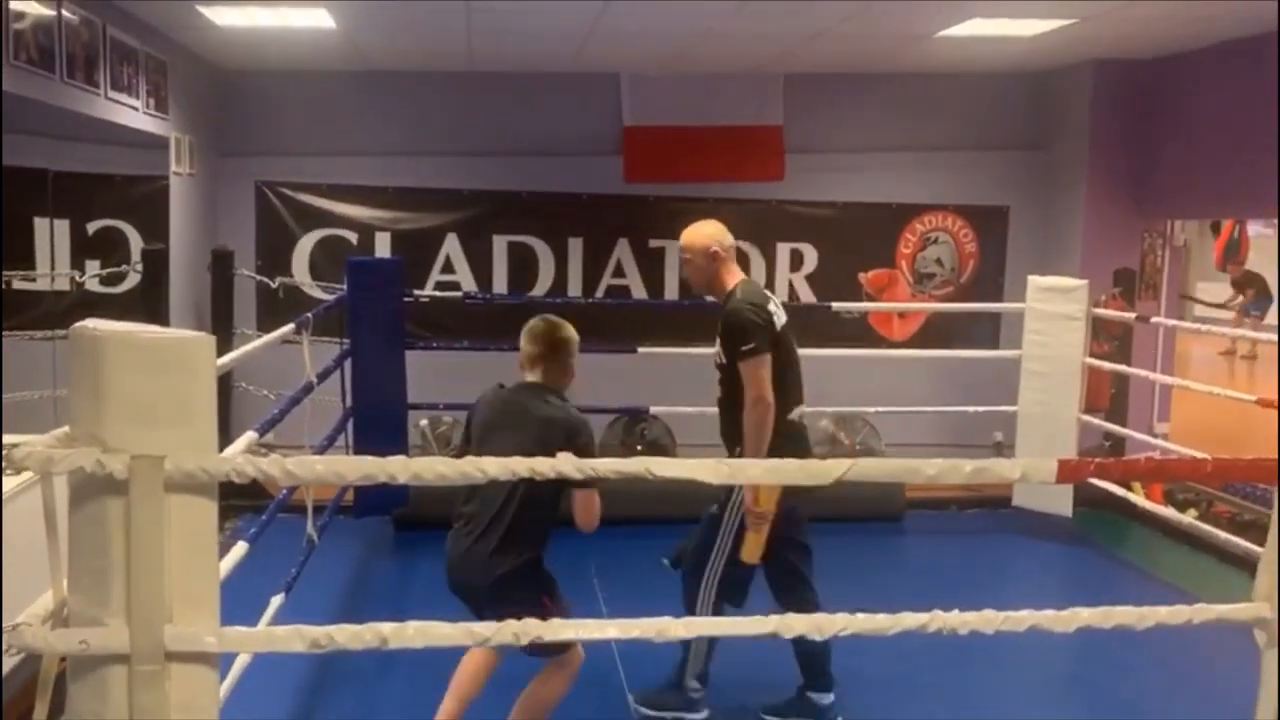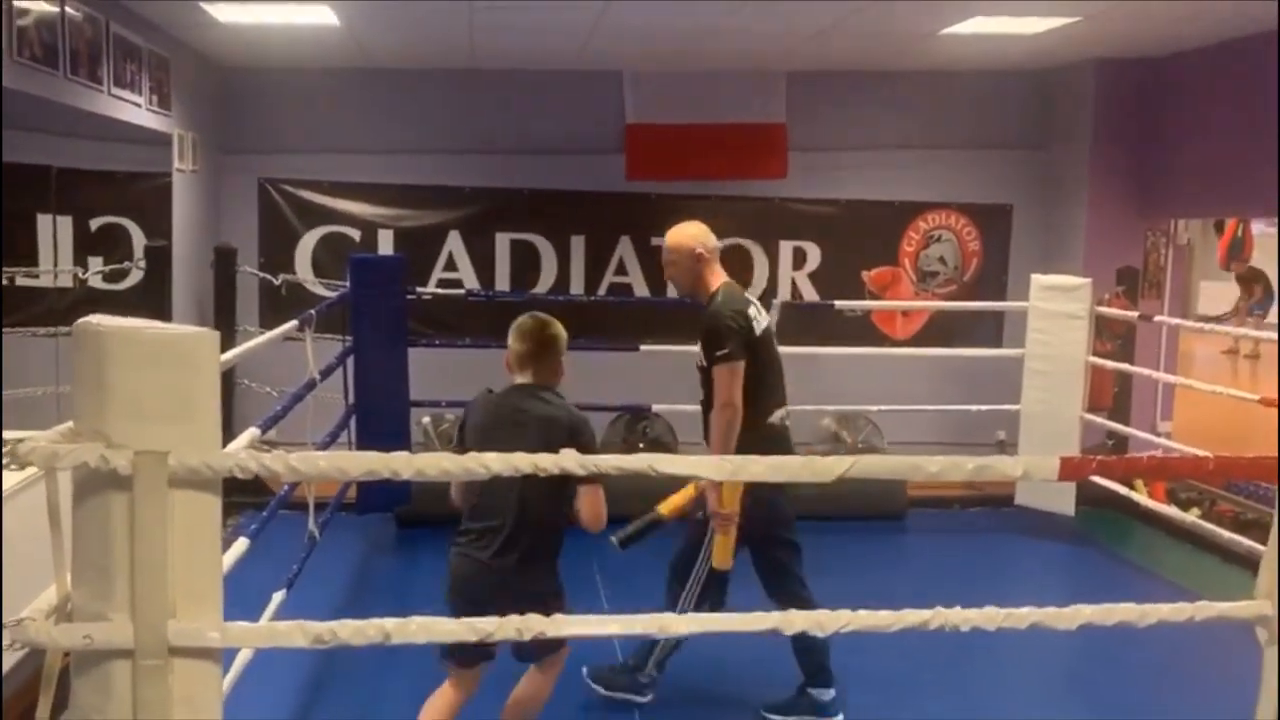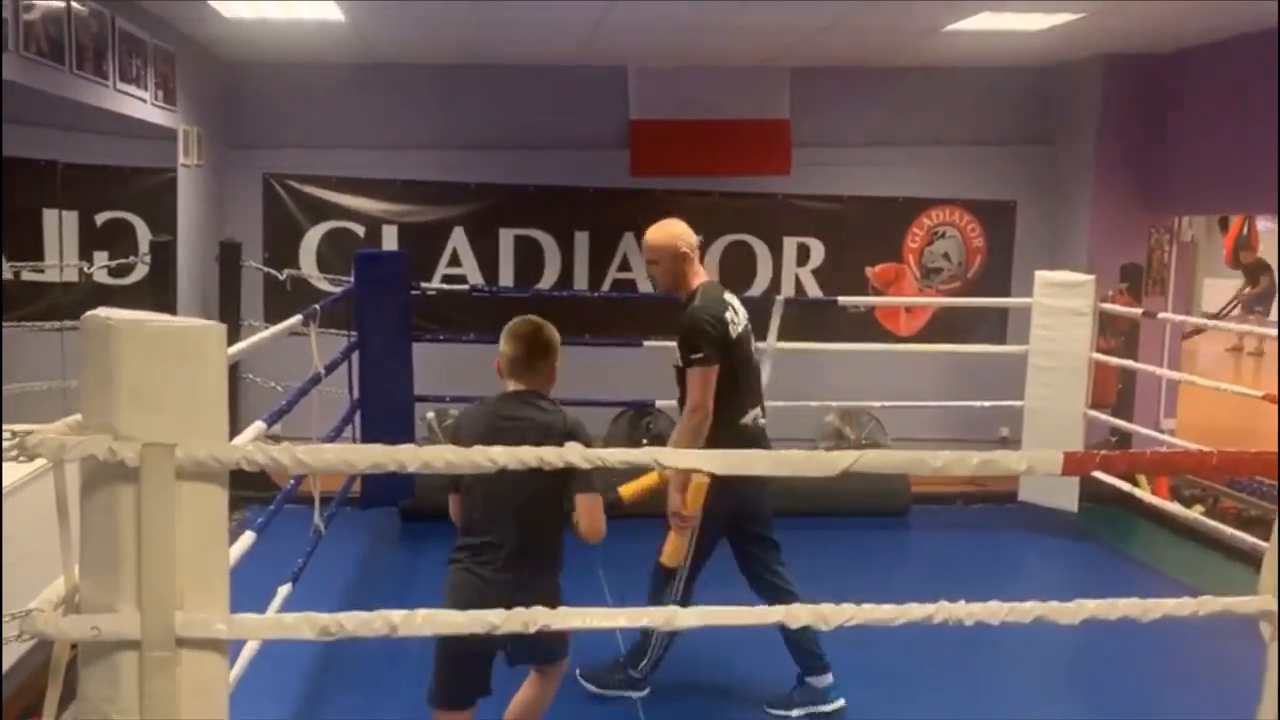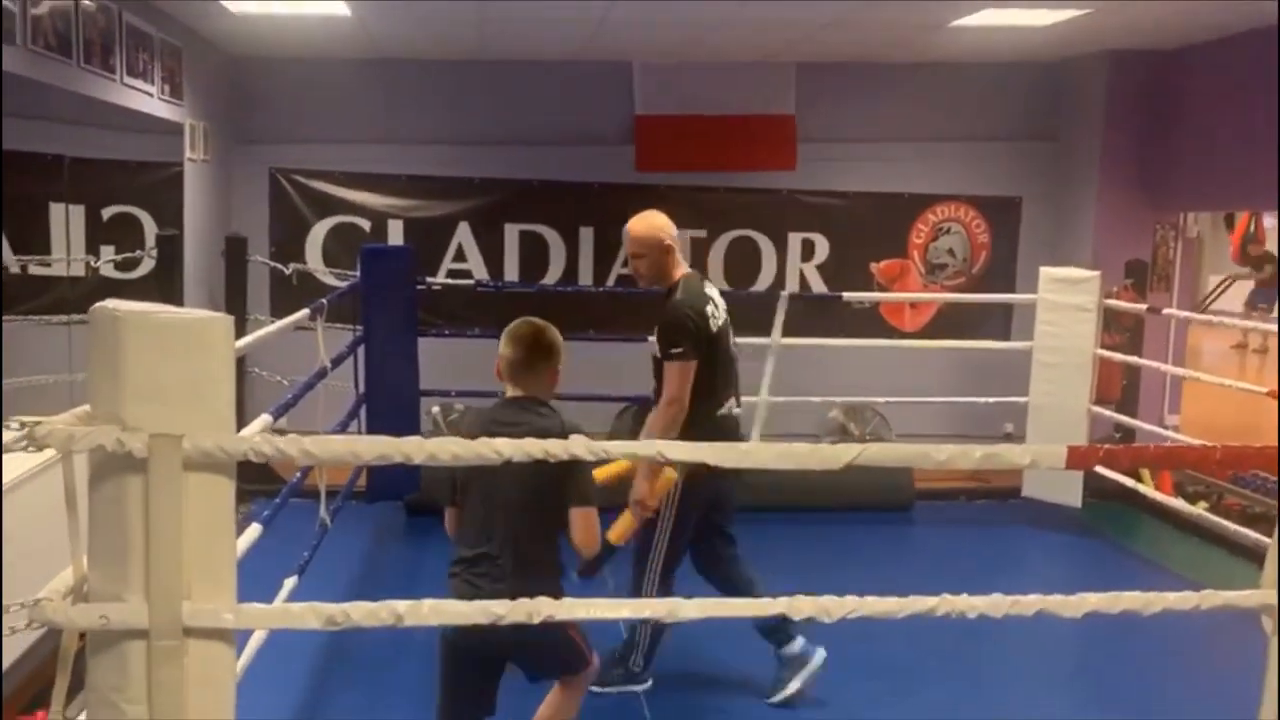
dt=0.1s
person 1, frame 1
left shoulder: (739, 313)
right shoulder: (758, 301)
left elbow: (760, 402)
left wrist: (752, 481)
left hip: (763, 464)
right hip: (787, 459)
left knee: (704, 577)
right knee: (792, 582)
person 1, frame 2
left shoulder: (720, 317)
right shoulder: (742, 302)
left elbow: (729, 407)
left wrist: (716, 488)
right hip: (770, 457)
left knee: (694, 578)
right knee: (785, 579)
left ankle: (641, 676)
person 1, frame 3
left shoulder: (699, 318)
right shoulder: (724, 301)
left elbow: (699, 411)
left wrist: (680, 486)
right wrist: (677, 462)
right hip: (749, 455)
left knee: (675, 571)
right knee: (767, 572)
left ankle: (637, 671)
person 1, frame 4
left shoulder: (681, 310)
right shoulder: (700, 292)
left elbow: (675, 402)
left wrist: (645, 472)
right wrist: (649, 454)
right hip: (715, 445)
left knee: (653, 559)
right knee: (716, 556)
left ankle: (634, 664)
right ankle: (792, 647)
person 2, frame 1
left shoulder: (487, 404)
right shoulder: (571, 427)
right elbow: (587, 520)
left hip: (462, 555)
right hip: (510, 567)
right knee: (568, 658)
person 2, frame 2
left shoulder: (477, 411)
right shoulder: (572, 426)
left elbow: (458, 495)
right elbow: (593, 519)
right wrist: (560, 493)
left hip: (468, 571)
right hip: (531, 581)
left knee: (459, 682)
right knee: (550, 660)
person 2, frame 3
left shoulder: (470, 421)
right shoulder: (568, 432)
left elbow: (456, 512)
right elbow: (592, 530)
right wrist: (562, 503)
left hip: (467, 590)
right hip: (530, 593)
right knee: (550, 666)
person 2, frame 4
left shoulder: (470, 430)
right shoulder: (566, 440)
left elbow: (452, 525)
right elbow: (587, 543)
left hip: (468, 607)
right knee: (580, 672)
